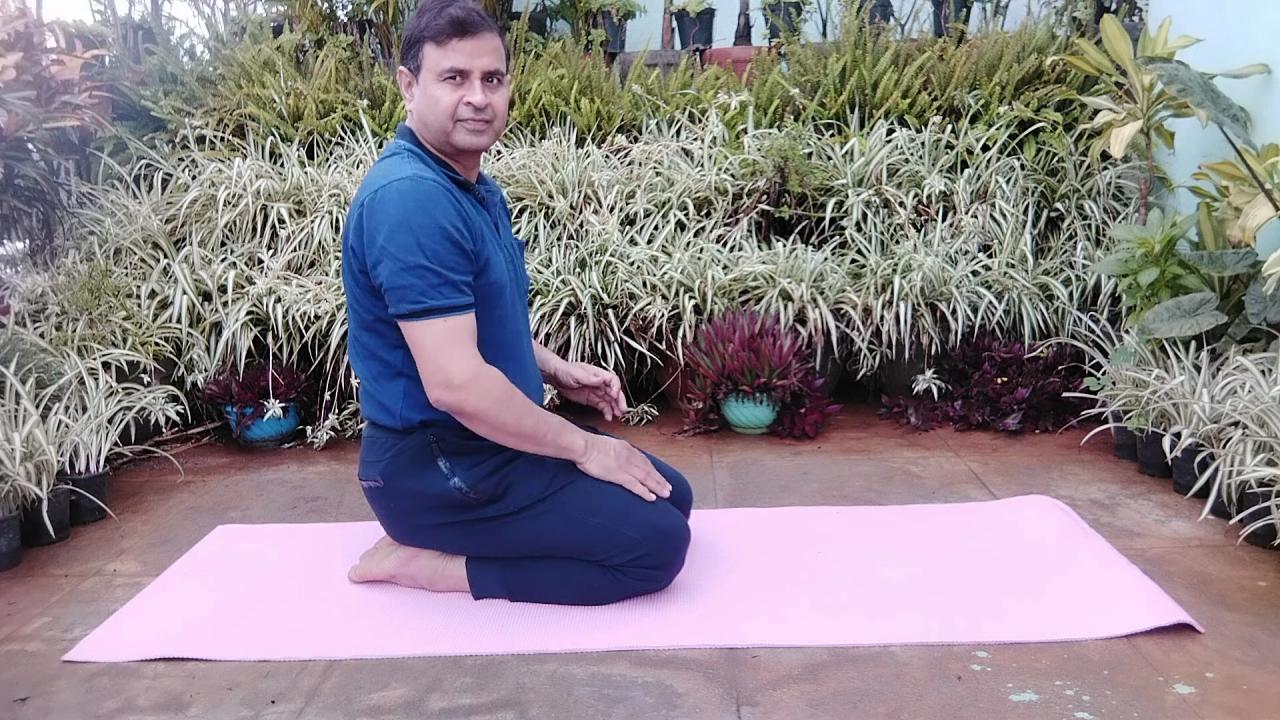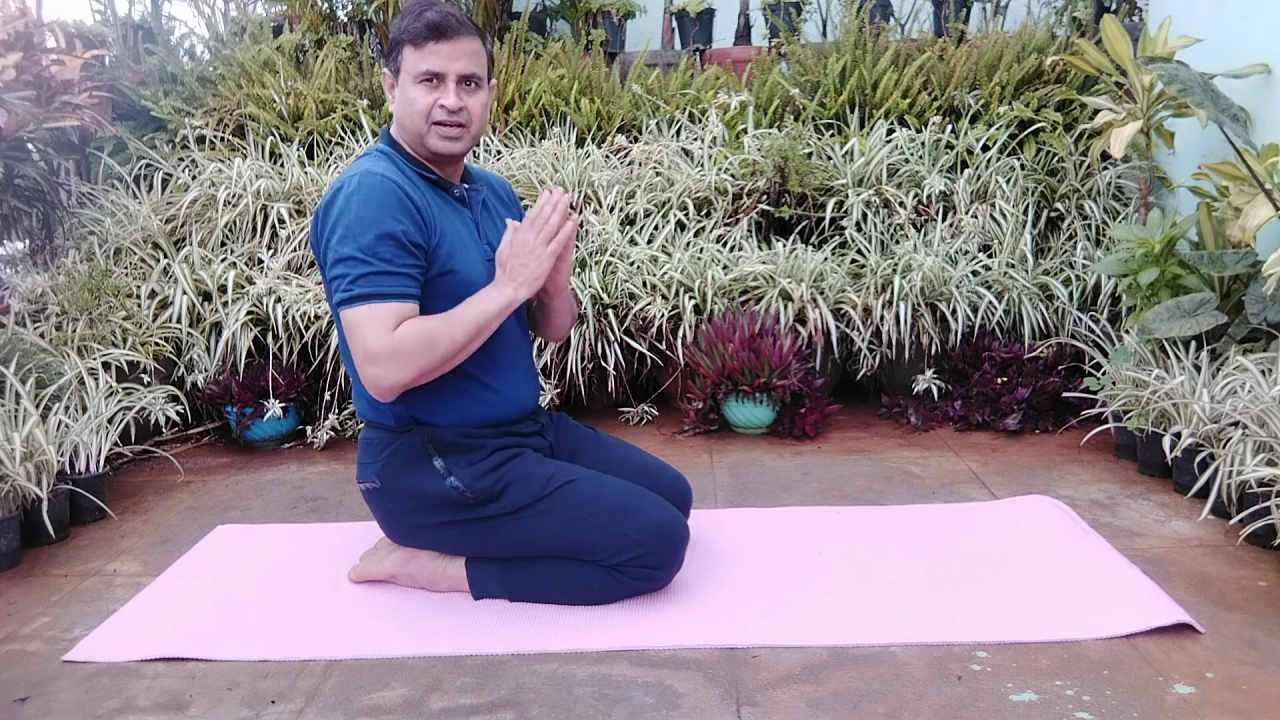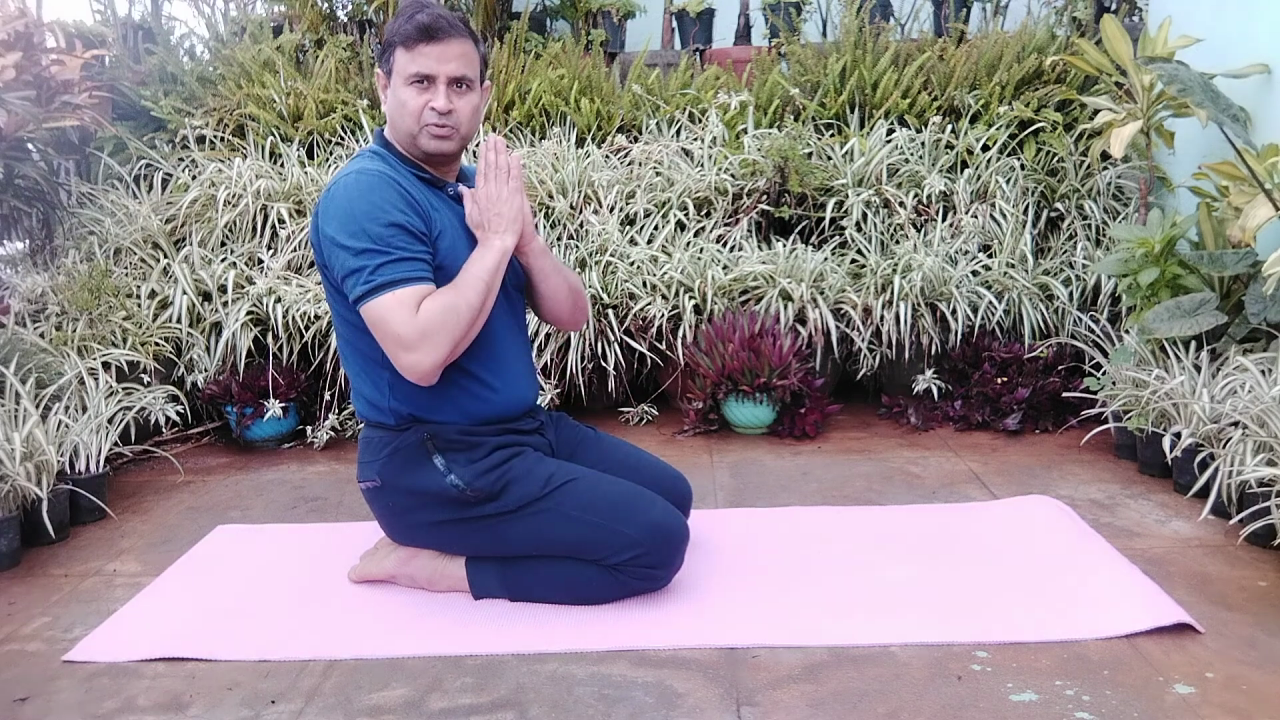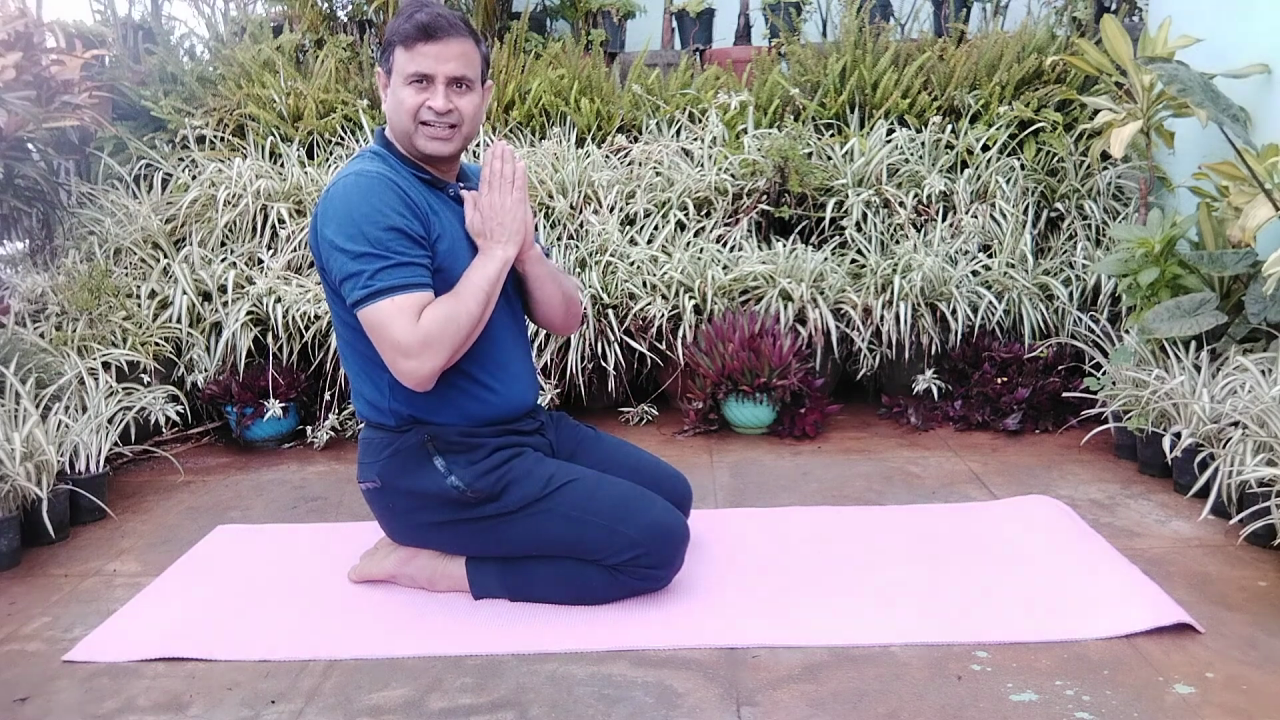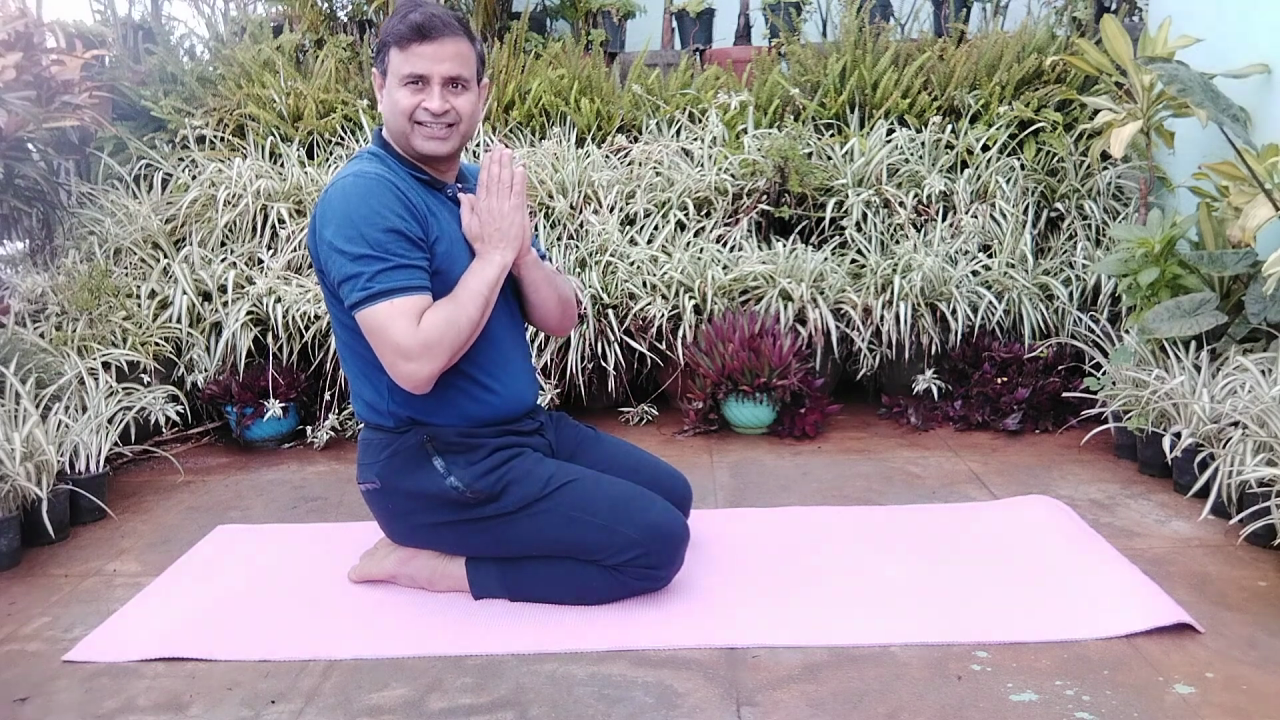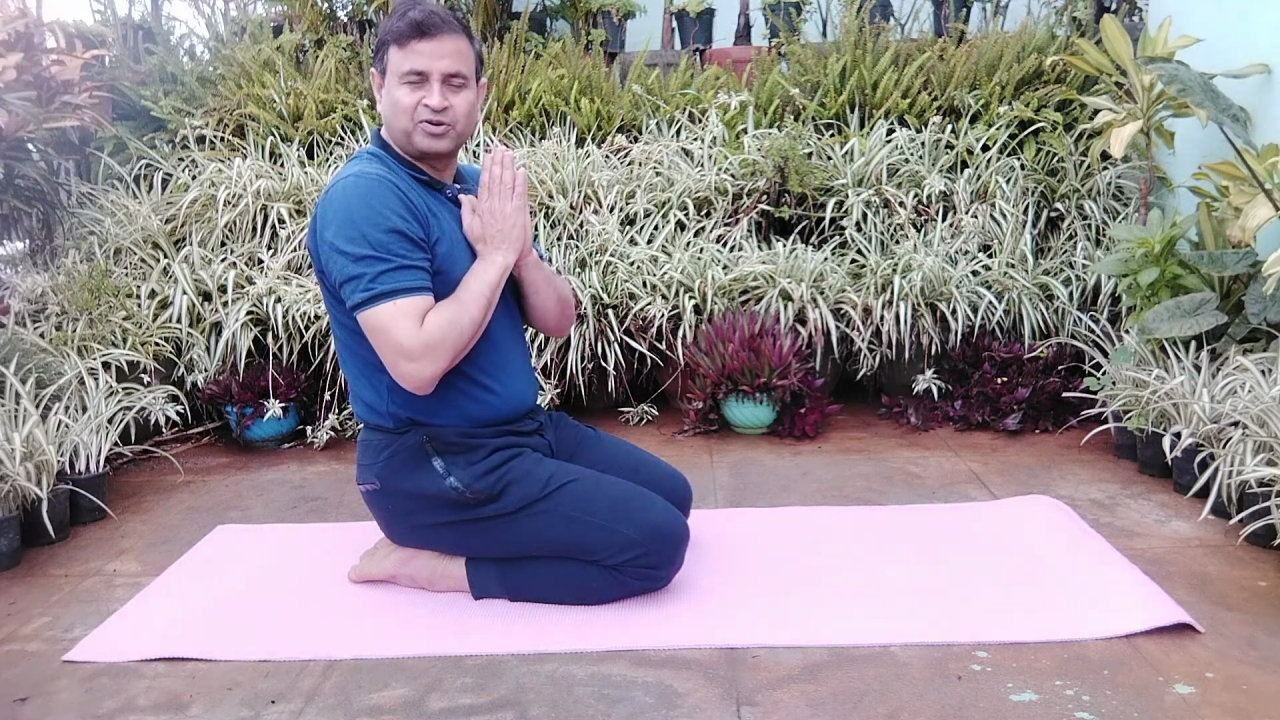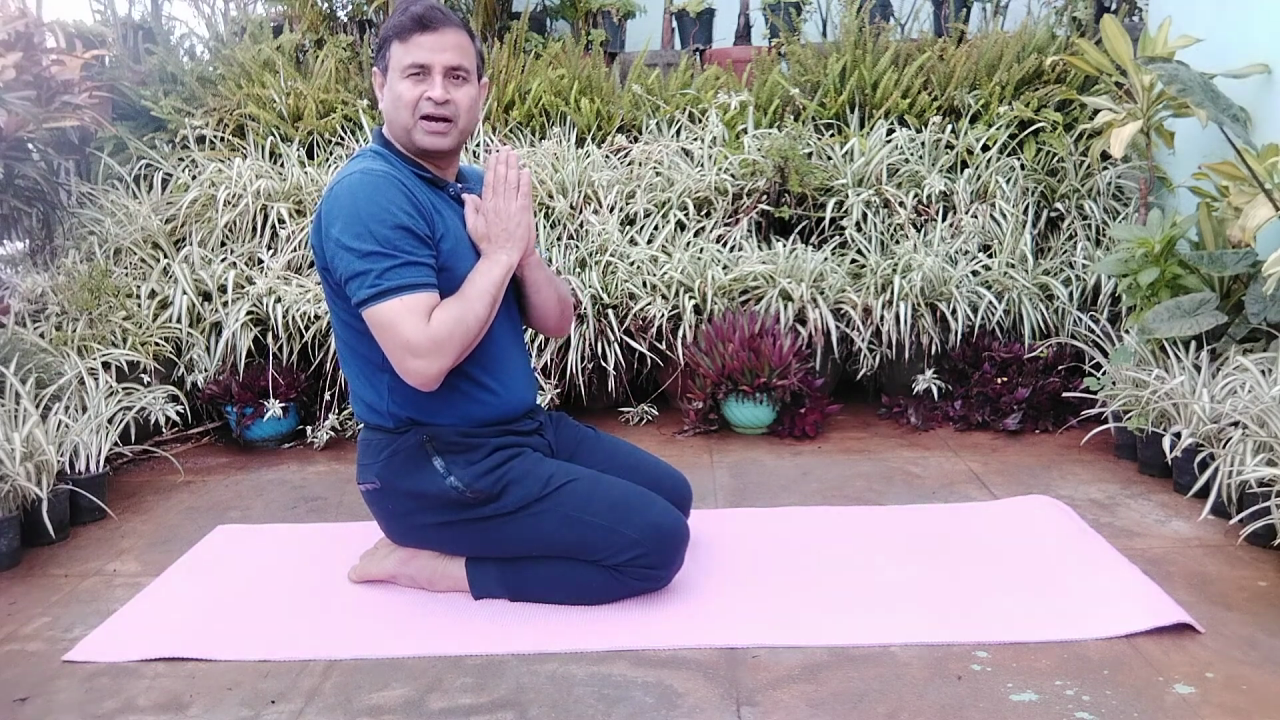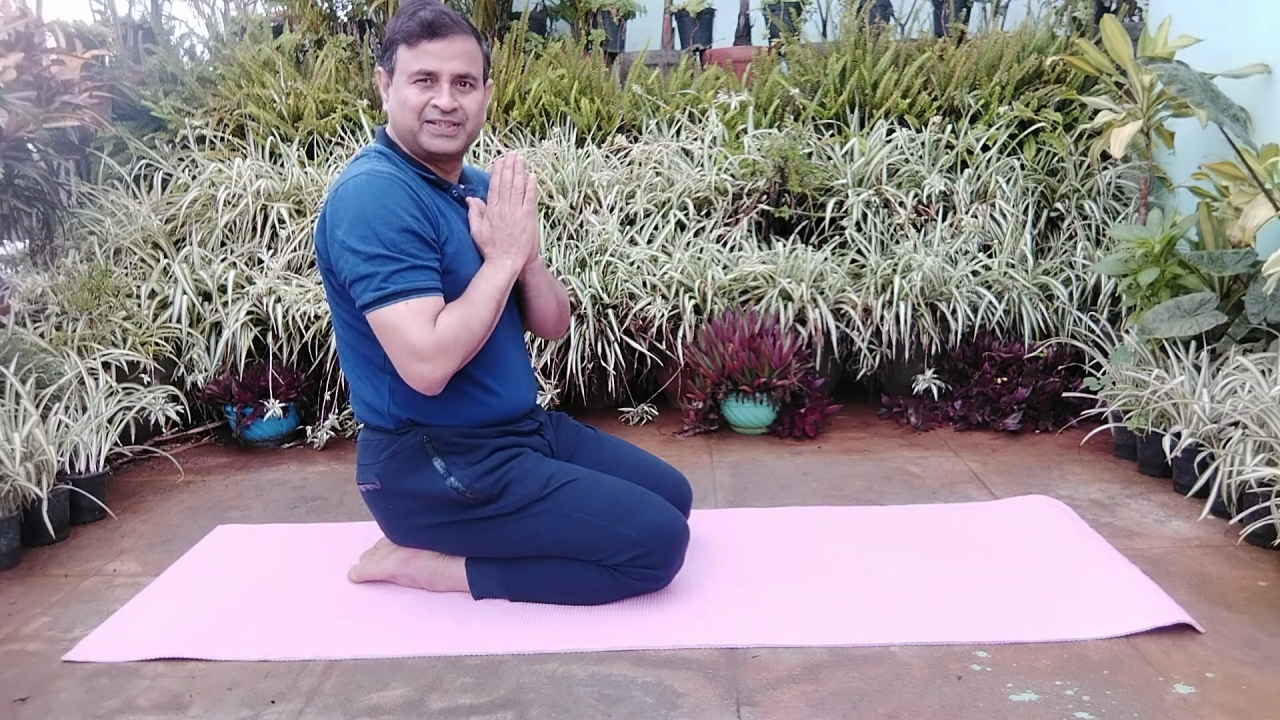
dt=0.4s
person 1, frame 1
left shoulder: (479, 190)
right shoulder: (409, 197)
right elbow: (456, 386)
left wrist: (557, 370)
right wrist: (584, 448)
left hip: (496, 437)
right hip: (436, 465)
left knee: (670, 499)
right knee: (657, 542)
left ankle: (437, 544)
right ankle: (428, 561)
person 1, frame 2
left shoulder: (492, 191)
right shoulder: (372, 195)
left elbow: (551, 327)
right elbow: (385, 368)
left wrist: (553, 275)
right wrist: (511, 285)
left hip: (518, 429)
right hip: (433, 465)
left knee: (670, 495)
right knee: (656, 541)
left ankle: (444, 544)
right ankle: (430, 562)
person 1, frame 3
left shoulder: (480, 188)
right shoulder: (365, 195)
left elbow: (571, 315)
right elbow: (421, 354)
left wrist: (524, 236)
right wrist: (494, 240)
right hip: (431, 463)
left knee: (670, 495)
right knee: (656, 541)
left ankle: (442, 544)
right ankle: (424, 561)
person 1, frame 4
left shoulder: (481, 188)
right shoulder: (365, 196)
left elbow: (565, 319)
right elbow: (417, 360)
left wrist: (524, 245)
right wrist: (496, 248)
left hip: (523, 426)
right hip: (432, 464)
left knee: (671, 495)
right knee: (657, 541)
left ankle: (438, 547)
right ankle: (429, 562)
person 1, frame 5
left shoulder: (480, 189)
right shoulder: (363, 198)
left elbow: (561, 320)
right elbow: (415, 363)
left wrist: (520, 250)
right wrist: (494, 252)
right hip: (432, 464)
left knee: (671, 495)
right knee: (657, 541)
left ankle: (437, 547)
right ankle: (425, 561)
person 1, frame 6
left shoulder: (478, 189)
right shoulder: (364, 199)
left elbow: (559, 320)
right elbow: (417, 364)
left wrist: (521, 251)
right wrist: (496, 253)
right hip: (431, 466)
left knee: (671, 495)
right knee: (656, 540)
left ankle: (449, 543)
right ankle: (428, 561)
person 1, frame 7
left shoulder: (480, 188)
right shoulder: (367, 195)
left elbow: (557, 321)
right elbow: (423, 360)
left wrist: (523, 249)
right wrist: (500, 252)
right hip: (432, 464)
left knee: (670, 495)
right knee: (657, 540)
left ankle: (451, 542)
right ankle: (425, 561)
person 1, frame 8
left shoulder: (482, 190)
right shoulder: (372, 196)
left elbow: (553, 324)
right elbow: (428, 364)
left wrist: (526, 254)
right wrist: (503, 258)
right hip: (432, 465)
left knee: (670, 495)
right knee: (656, 541)
left ankle: (441, 543)
right ankle: (427, 561)
